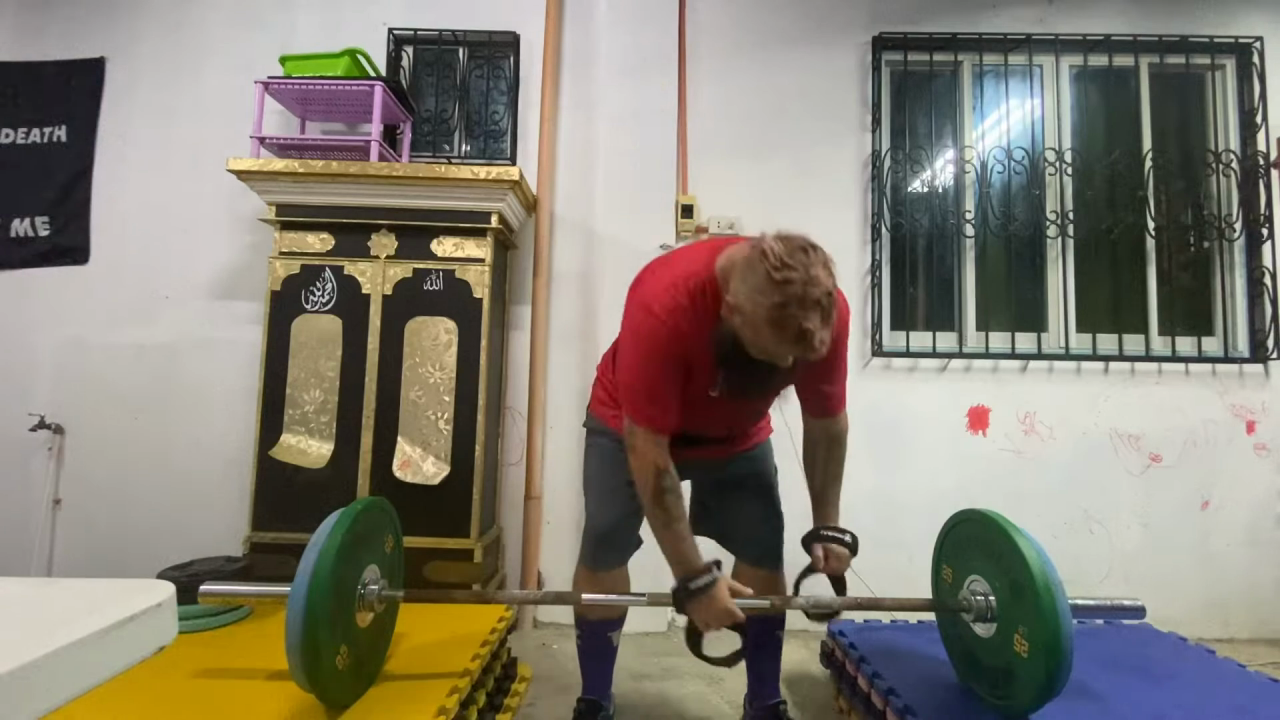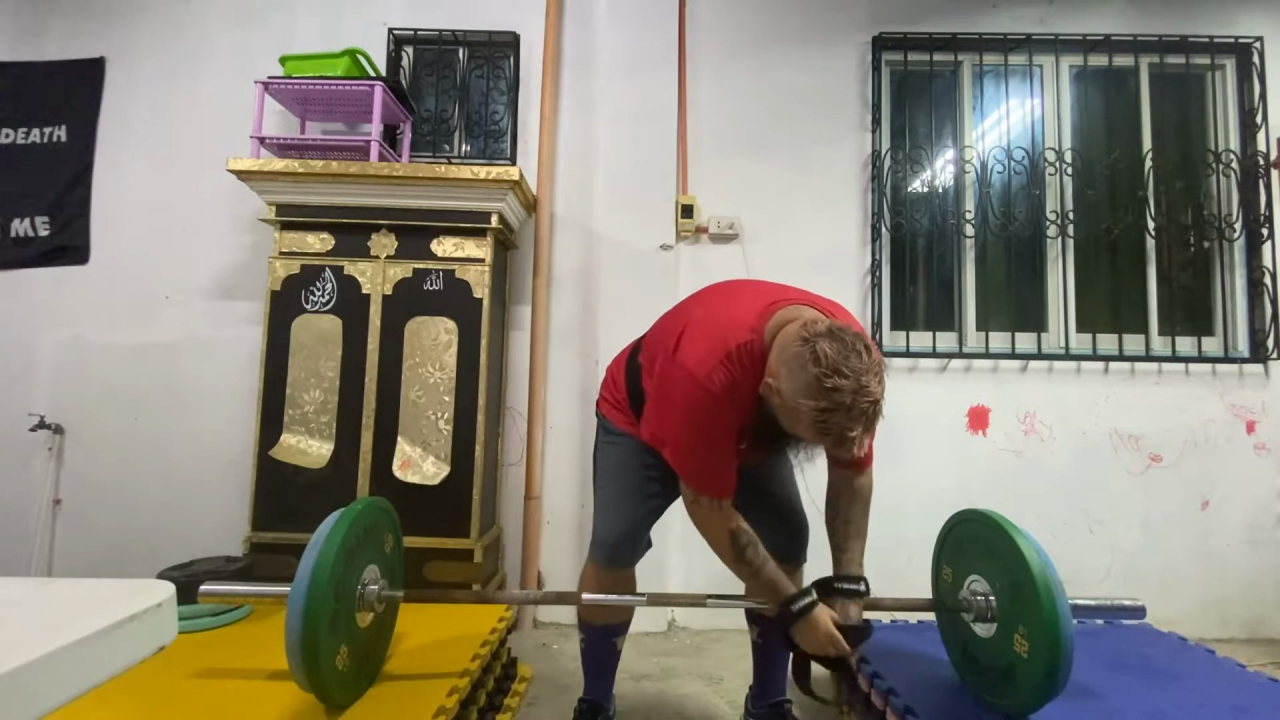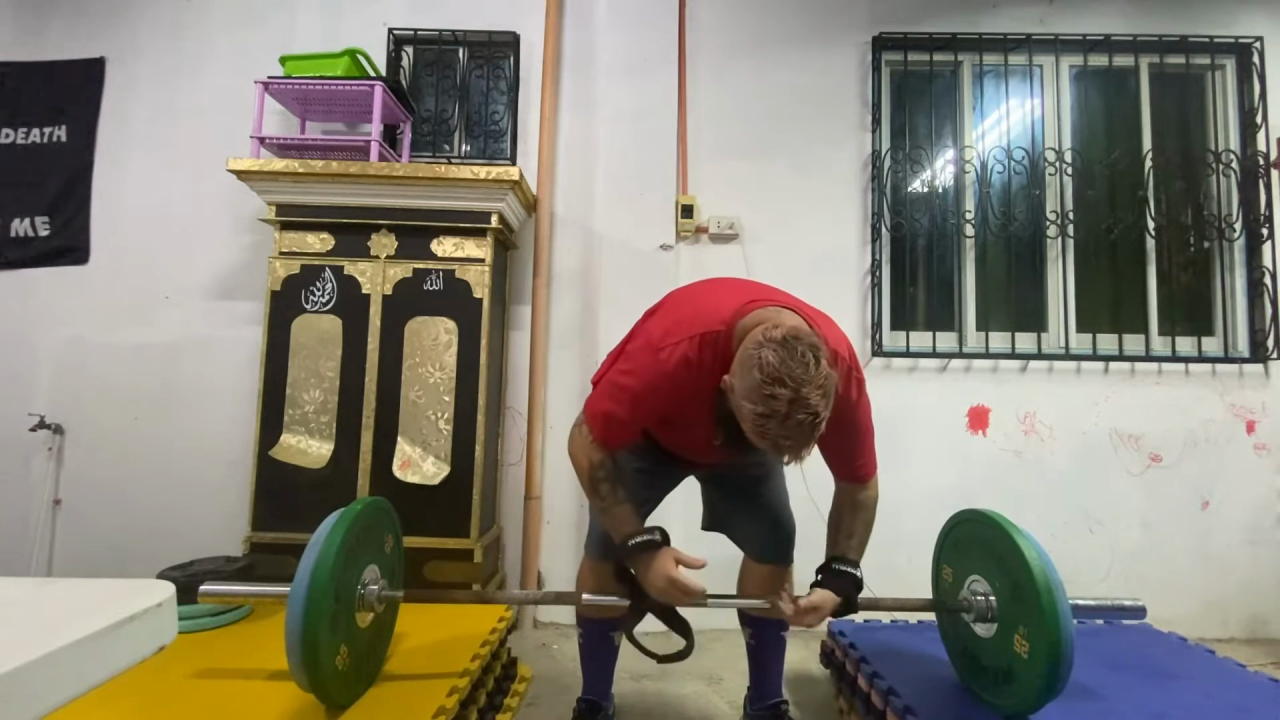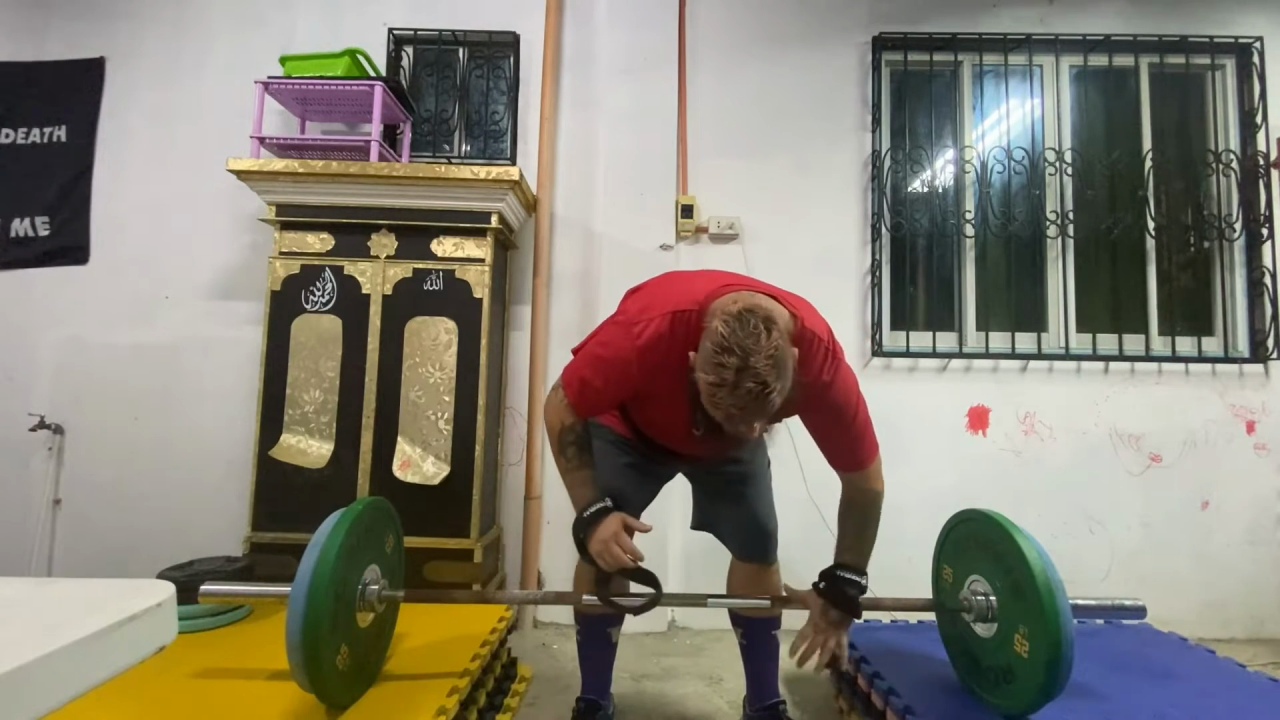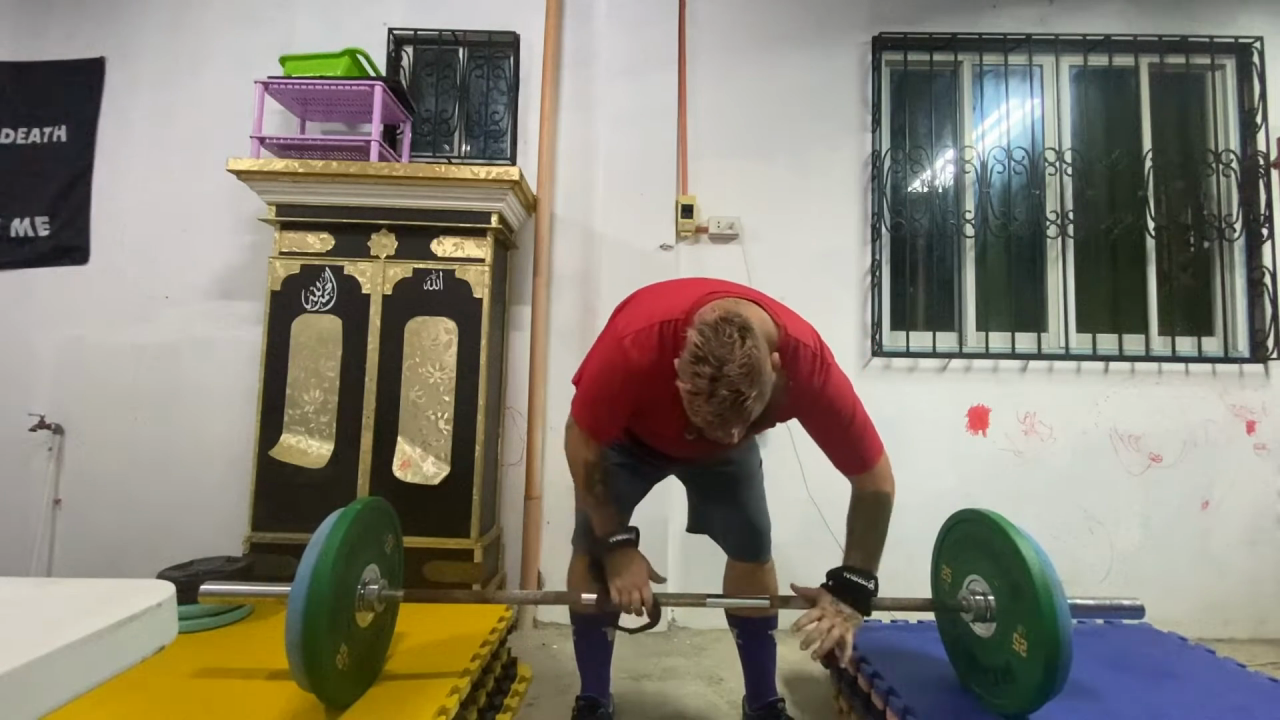
dt=1s
person 1, frame 1
left shoulder: (825, 307)
right shoulder: (664, 305)
left elbow: (827, 422)
right elbow: (647, 453)
left wrist: (828, 525)
right wrist: (695, 578)
left hip: (737, 434)
right hip: (630, 422)
left knee: (764, 550)
right knee: (602, 546)
person 1, frame 2
left shoulder: (856, 366)
right shoulder: (706, 370)
left elbow: (851, 476)
right elbow: (710, 511)
right wrist: (796, 608)
left hip: (749, 432)
right hip: (640, 417)
left knee: (788, 548)
right knee: (613, 550)
person 1, frame 3
left shoulder: (839, 371)
right shoulder: (670, 350)
left elbow: (859, 484)
right elbow: (588, 441)
left wrist: (839, 576)
right wrist: (640, 546)
left hip: (739, 439)
right hip: (644, 430)
left knee: (775, 543)
right knee: (607, 548)
person 1, frame 4
left shoulder: (819, 360)
right shoulder: (648, 328)
left elbow: (864, 481)
right elbow: (562, 407)
left wrist: (842, 589)
right wrist: (591, 511)
right hip: (630, 429)
left knee: (758, 547)
right knee: (602, 549)
person 1, frame 5
left shoulder: (807, 364)
right shoulder: (636, 340)
left elbow: (875, 481)
right elbow: (583, 442)
left wrist: (851, 588)
right wrist: (617, 544)
right hip: (624, 433)
left knee: (752, 548)
right knee: (594, 548)
